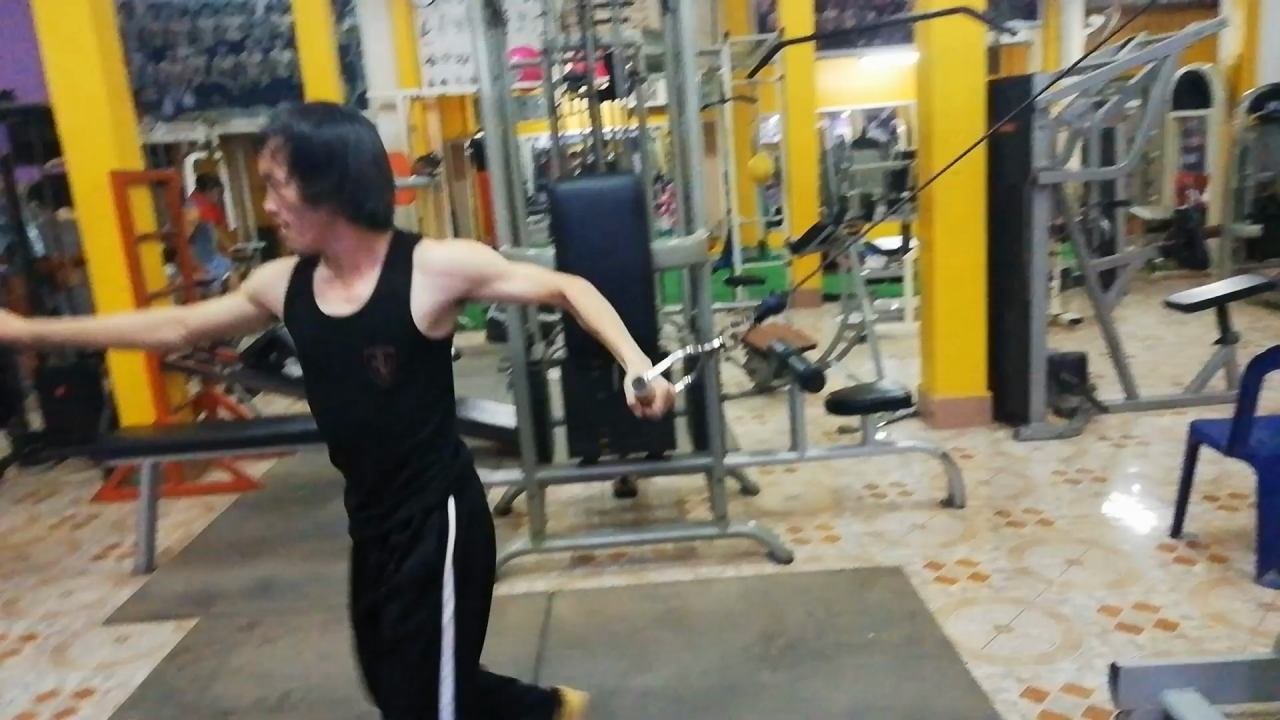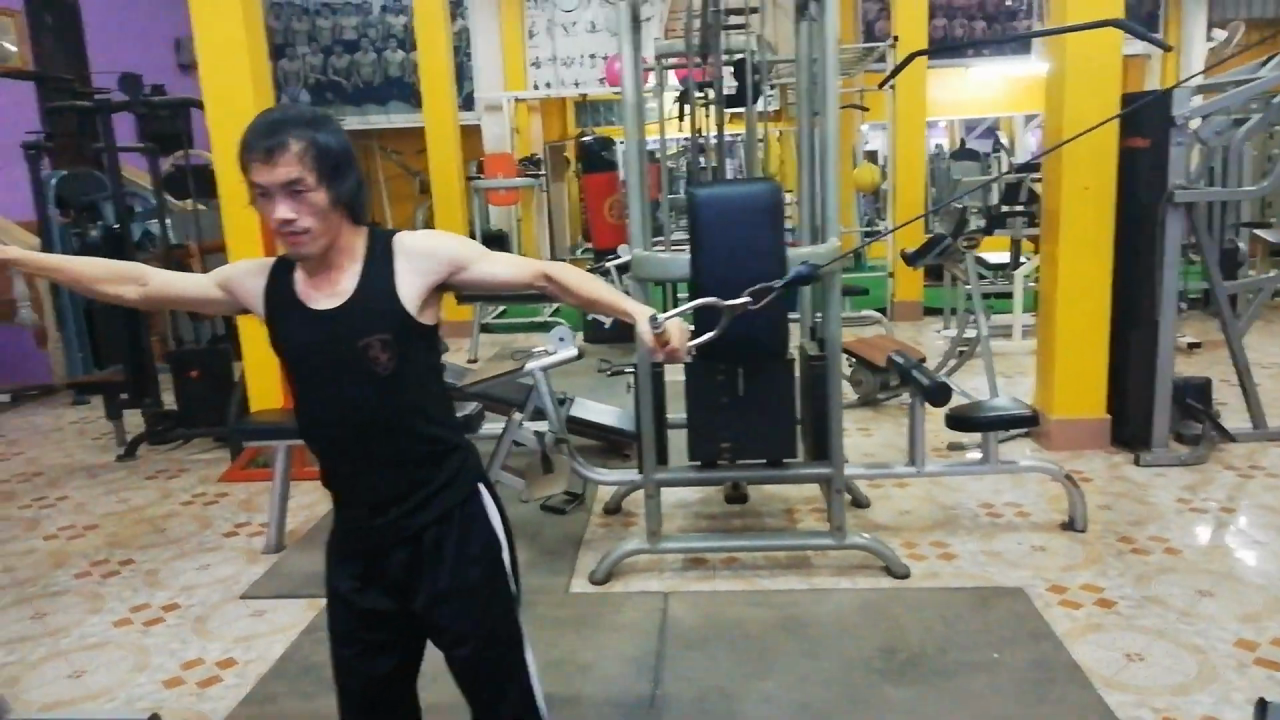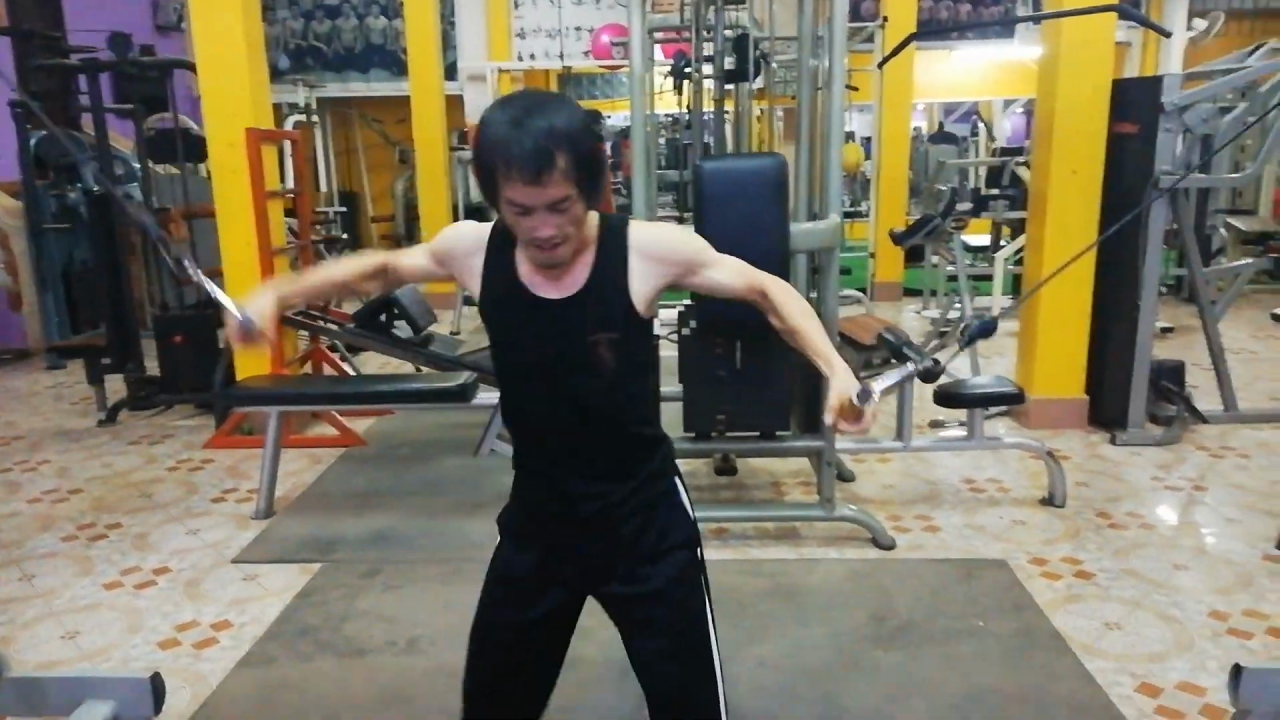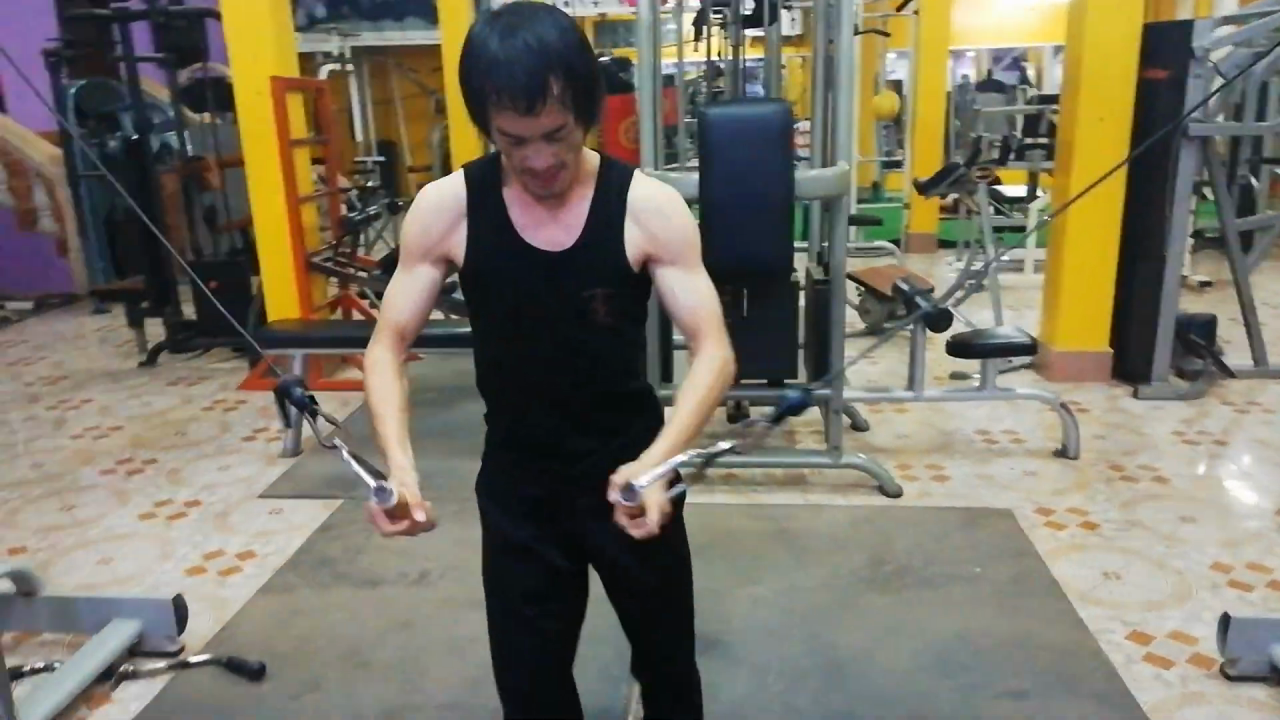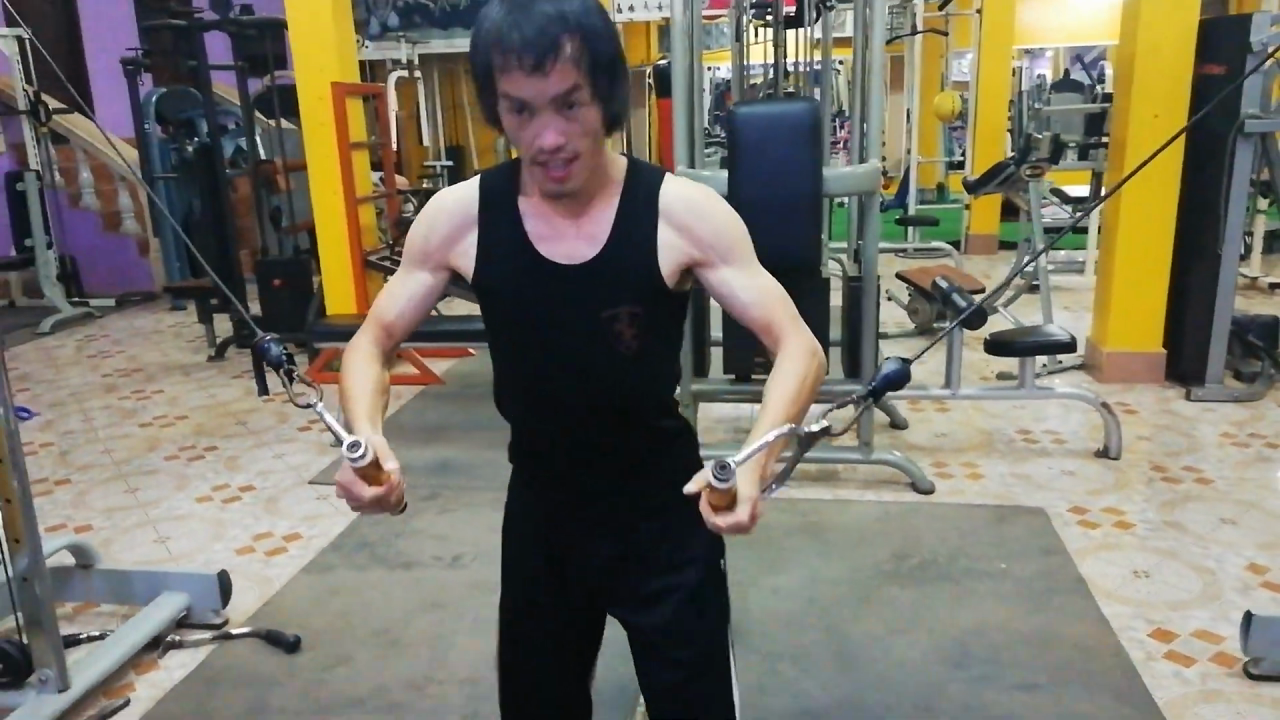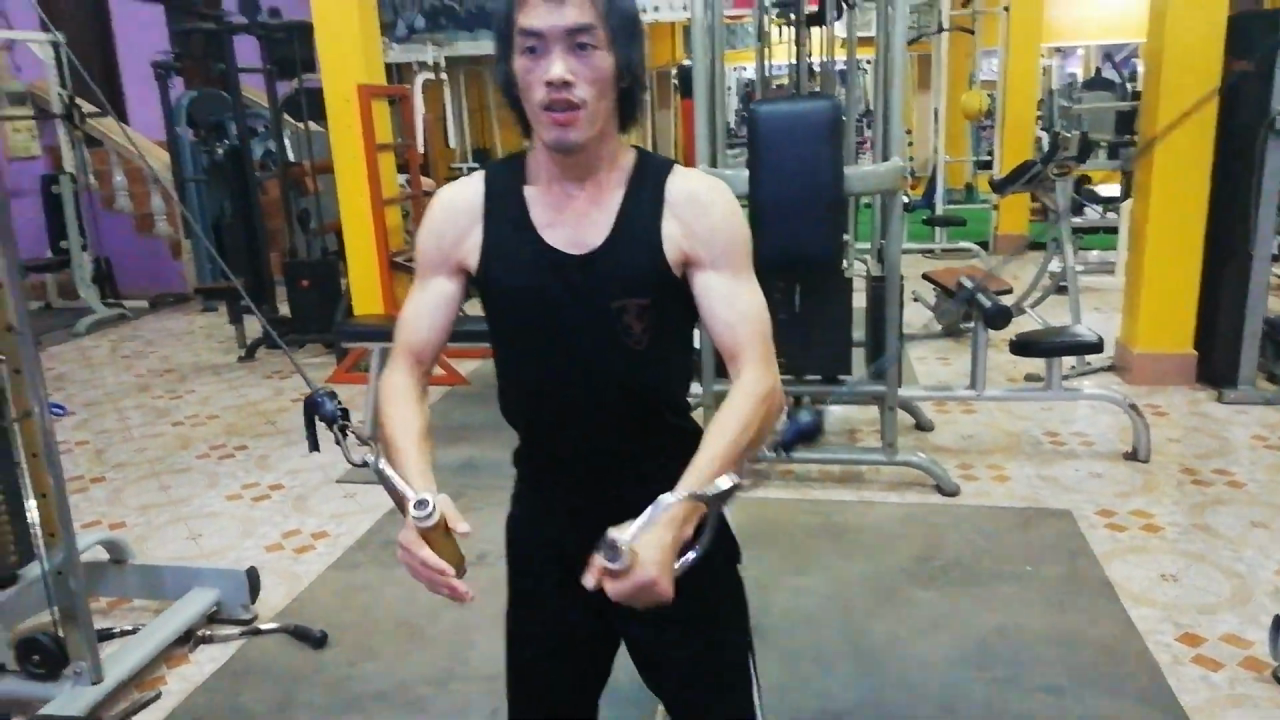
dt=0.7s
person 1, frame 1
left shoulder: (432, 267)
right shoulder: (283, 284)
left elbow: (565, 289)
right elbow: (176, 328)
left wrist: (634, 360)
left hip: (437, 522)
right hip: (372, 523)
person 1, frame 2
left shoulder: (417, 258)
right shoulder: (261, 285)
left elbow: (543, 274)
right elbow: (138, 285)
left wrist: (638, 312)
left hip: (453, 525)
right hip: (360, 540)
person 1, frame 3
left shoulder: (649, 249)
right shoulder: (475, 251)
left elbow: (766, 289)
right elbow: (383, 266)
left wrist: (833, 365)
right wrist: (277, 295)
left hip: (645, 520)
right hip: (537, 522)
person 1, frame 4
left shoulder: (648, 206)
right shoulder: (447, 208)
left elbow: (712, 351)
right elbow: (388, 347)
left wrist: (659, 461)
right wrist: (400, 464)
left hip: (628, 480)
right hip: (518, 489)
left knee: (667, 661)
person 1, frame 5
left shoulder: (682, 211)
right shoulder: (460, 216)
left elbow: (798, 348)
right elbow: (373, 340)
left wrist: (757, 458)
right wrist: (366, 439)
left hip: (664, 519)
right hip: (540, 514)
person 1, frame 6
left shoulder: (693, 204)
right shoulder: (464, 211)
left elbow: (758, 381)
right elbow: (406, 369)
left wrist: (675, 520)
right wrist: (419, 495)
left hip: (674, 526)
right hip: (545, 526)
